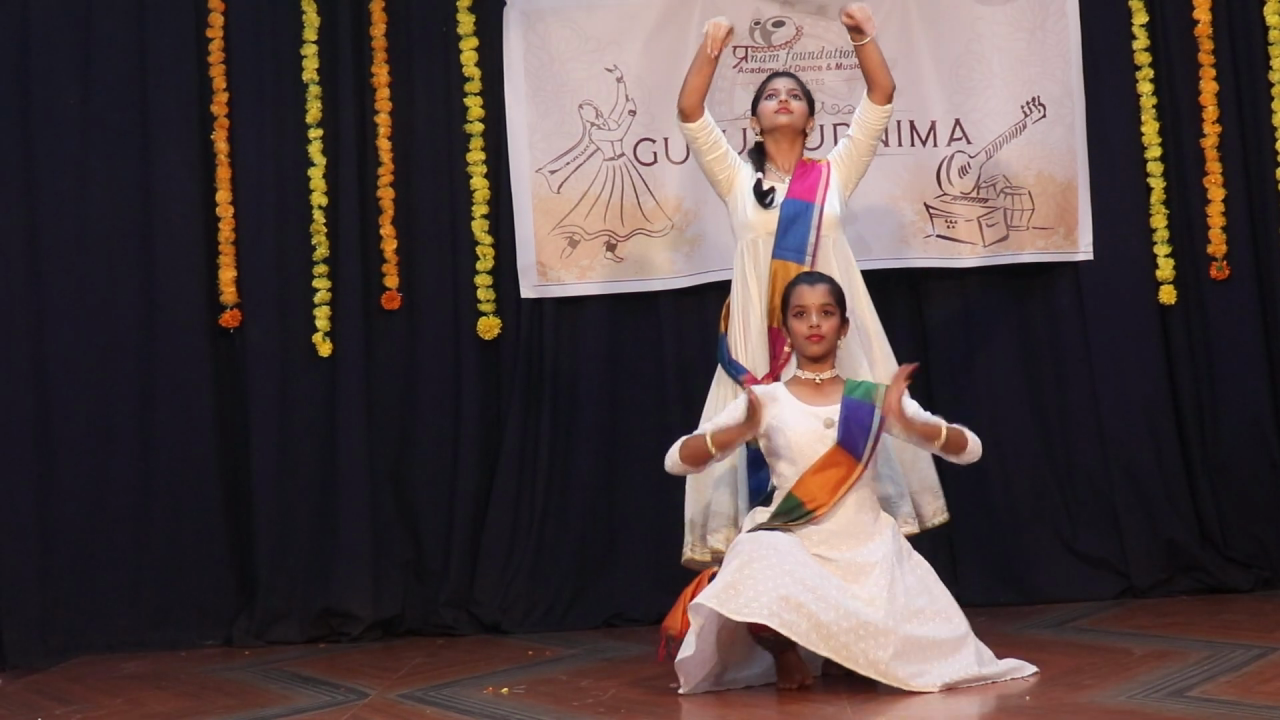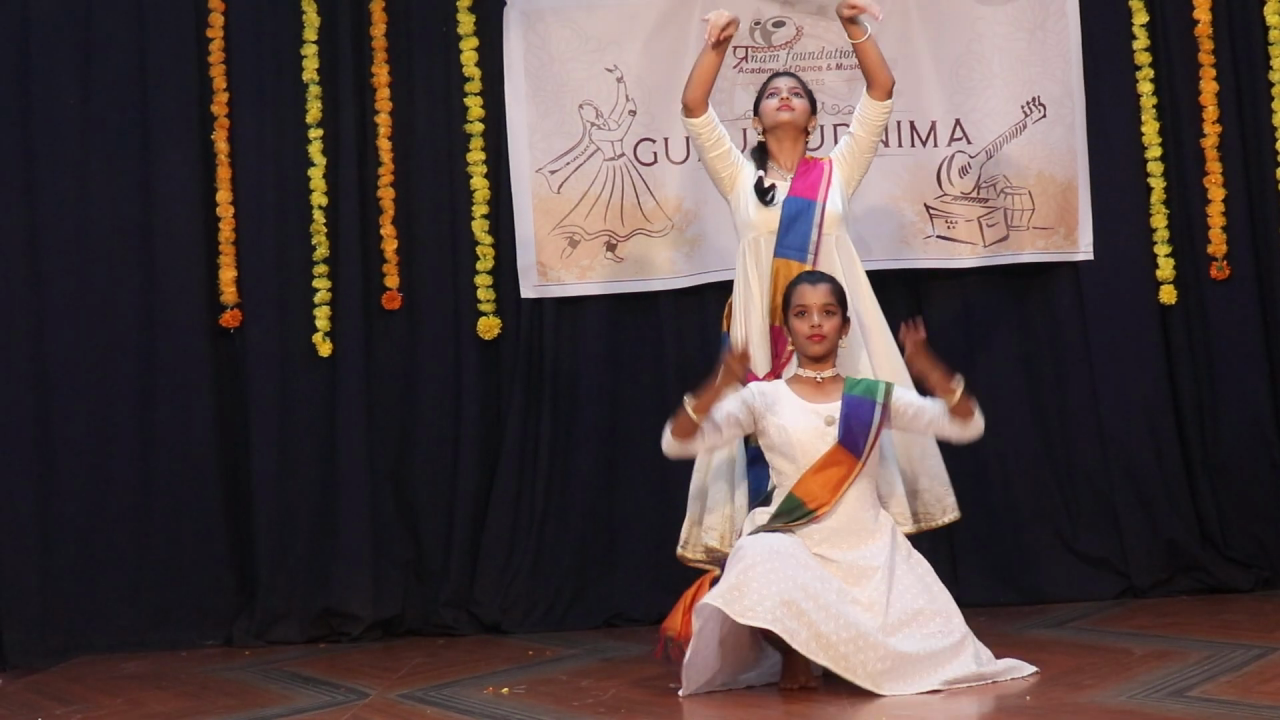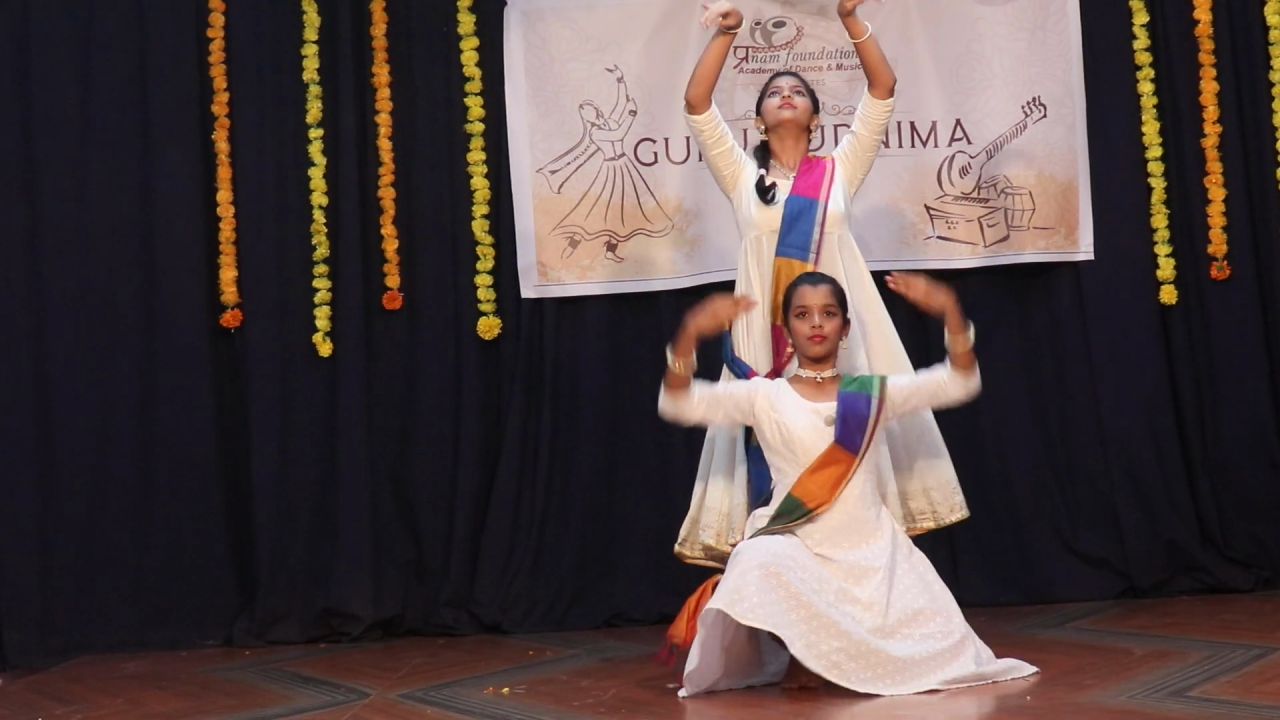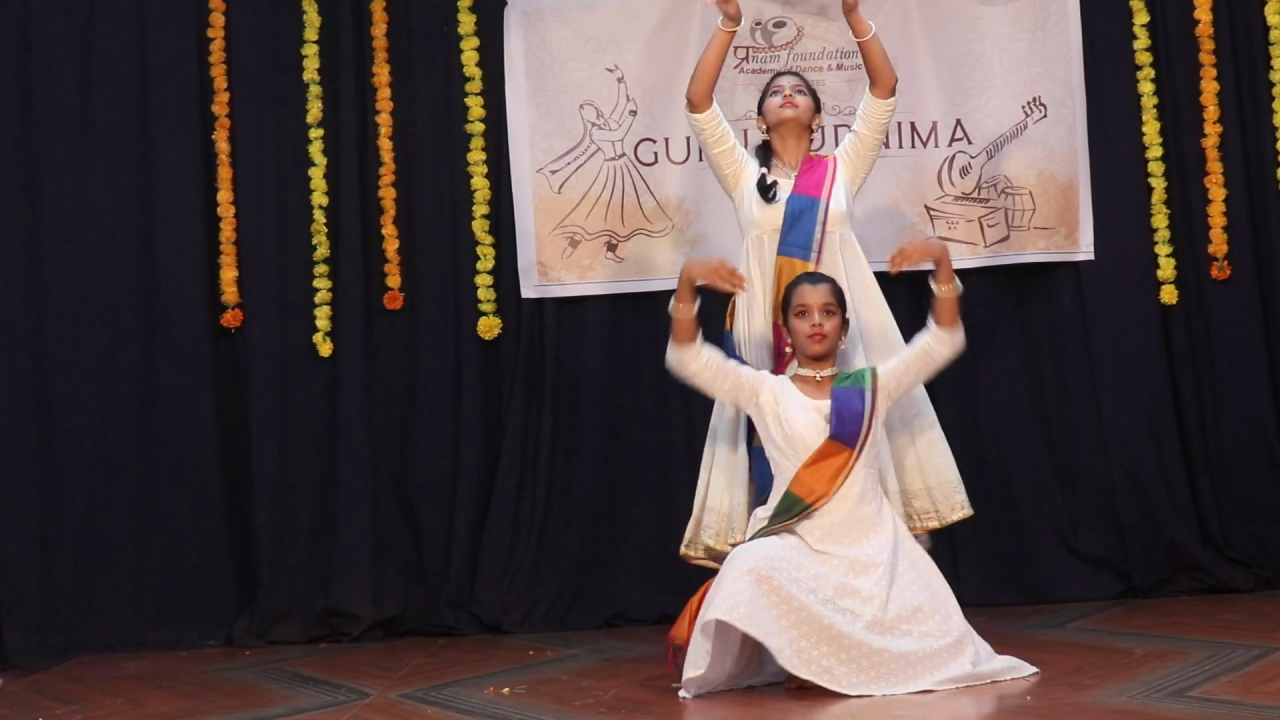
dt=0.1s
person 1, frame 1
left shoulder: (835, 172)
right shoulder: (737, 178)
left elbow: (881, 96)
right elbow: (689, 111)
right wrist: (710, 47)
right hip: (760, 343)
right knee: (763, 458)
person 1, frame 2
left shoulder: (836, 171)
right shoulder: (741, 179)
left elbow: (881, 94)
right elbow: (694, 110)
left hip: (835, 344)
right hip: (764, 348)
right knee: (770, 472)
person 1, frame 3
left shoulder: (840, 165)
right shoulder: (744, 175)
left elbow: (883, 86)
right elbow: (697, 103)
left hip: (839, 341)
right hip: (767, 343)
person 1, frame 4
left shoulder: (842, 168)
right shoulder: (744, 175)
left elbow: (884, 87)
right elbow: (698, 104)
left hip: (842, 334)
right hip: (767, 342)
right knee: (775, 469)
person 2, frame 1
left shoulder: (876, 399)
right shoulder: (765, 402)
left elbow: (969, 448)
right elbow: (677, 460)
left wrist: (911, 425)
right wrist: (740, 431)
left hip: (869, 552)
right hip: (793, 550)
left knee: (934, 666)
right knee: (757, 560)
left ankle: (864, 642)
right ankle: (789, 652)
person 2, frame 2
left shoulder: (877, 397)
right shoulder: (764, 398)
left elbow: (968, 427)
right elbow: (675, 444)
left wrist: (935, 378)
right wrist: (712, 394)
left hip: (870, 552)
right hip: (794, 549)
left knee: (936, 659)
right knee: (763, 561)
left ankle: (860, 651)
right ankle: (793, 653)
person 2, frame 3
left shoulder: (875, 392)
right shoulder: (762, 396)
left elbow: (963, 384)
right elbow: (675, 405)
left wrist: (951, 313)
right wrist: (689, 334)
left hip: (871, 551)
right hip: (795, 550)
left knee: (938, 656)
right knee: (762, 565)
left ankle: (859, 651)
right ankle: (798, 653)
person 2, frame 4
left shoulder: (873, 387)
right shoulder: (766, 393)
left elbow: (945, 341)
right elbow: (685, 359)
left wrist: (942, 270)
right wrist: (687, 291)
left hip: (871, 546)
right hip: (795, 546)
left knee: (937, 655)
right knee: (755, 571)
left ankle: (852, 650)
right ankle: (799, 654)
person 3, frame 1
left shoulder: (609, 121)
right shoulder: (594, 133)
left elbow: (621, 101)
right elbow: (618, 135)
left wrist: (620, 80)
right wrist: (630, 114)
left hip: (623, 166)
right hip: (611, 169)
left knee: (619, 207)
right knee: (600, 206)
left ankle: (610, 249)
right ankle: (573, 242)
person 3, frame 2
left shoulder: (610, 121)
right shoulder: (594, 133)
left elbow: (621, 101)
right elbow: (619, 134)
left wrist: (620, 80)
right wrist: (630, 114)
left hip: (623, 166)
right hip: (611, 170)
left knee: (619, 208)
right knee: (600, 206)
left ankle: (610, 249)
right ankle: (572, 243)
person 3, frame 3
left shoulder: (610, 121)
right shoulder: (595, 133)
left elbow: (622, 101)
right elbow: (619, 134)
left wrist: (620, 80)
right wrist: (630, 114)
left hip: (624, 167)
right hip: (612, 170)
left knee: (619, 207)
right knee: (600, 206)
left ankle: (610, 250)
right ankle: (573, 243)
person 3, frame 4
left shoulder: (610, 122)
right shoulder: (595, 133)
left elbow: (622, 101)
right elbow: (619, 135)
left wrist: (621, 80)
right wrist: (631, 115)
left hip: (624, 167)
right hip: (612, 170)
left knee: (619, 208)
right knee: (599, 206)
left ankle: (611, 250)
right ankle: (573, 243)
